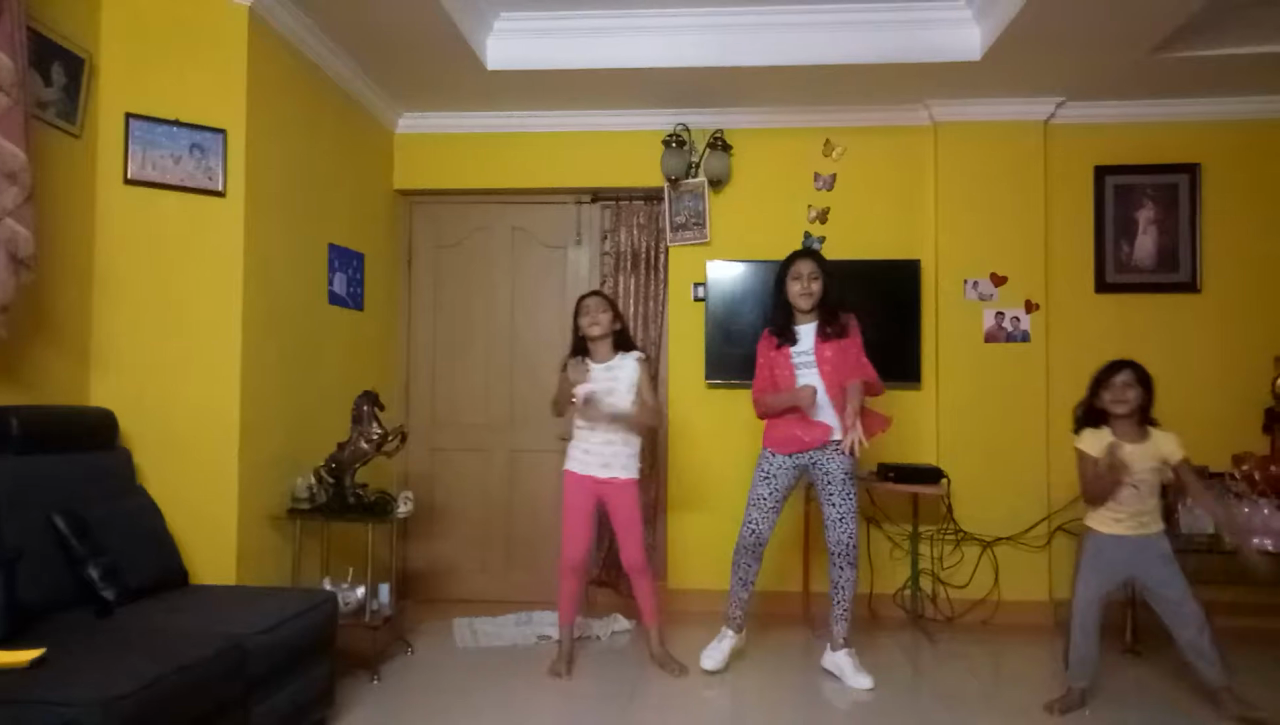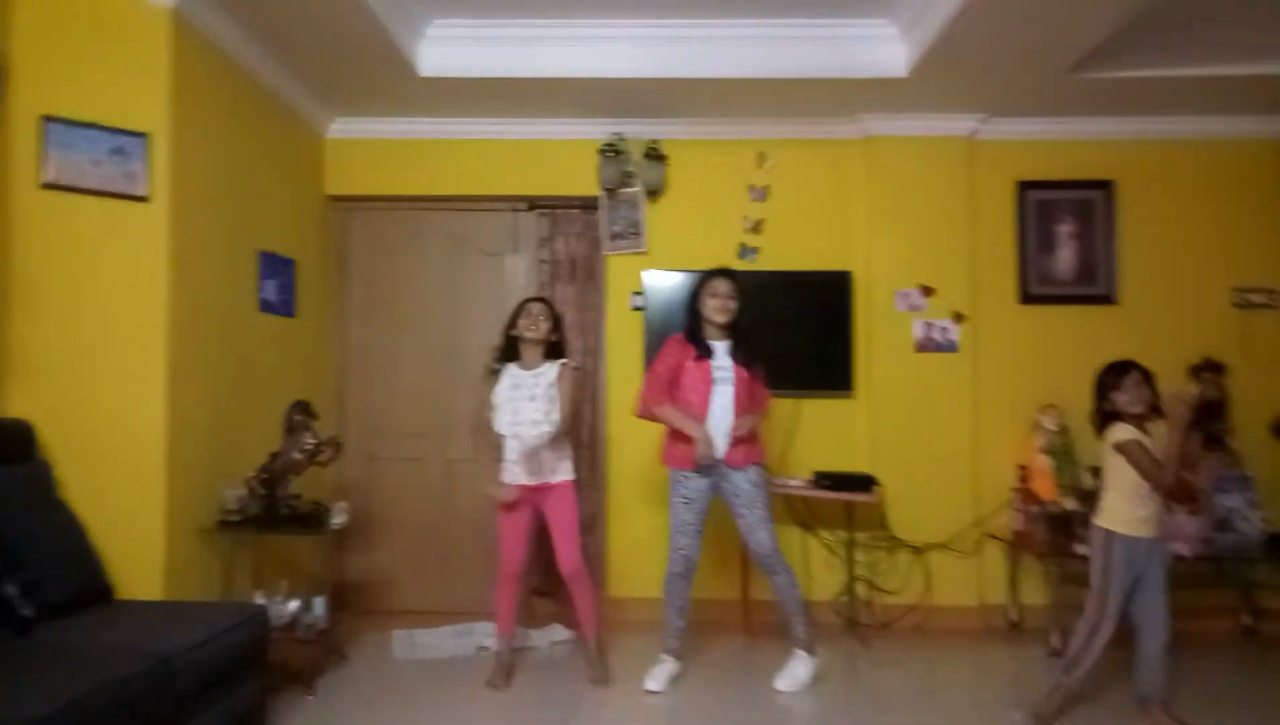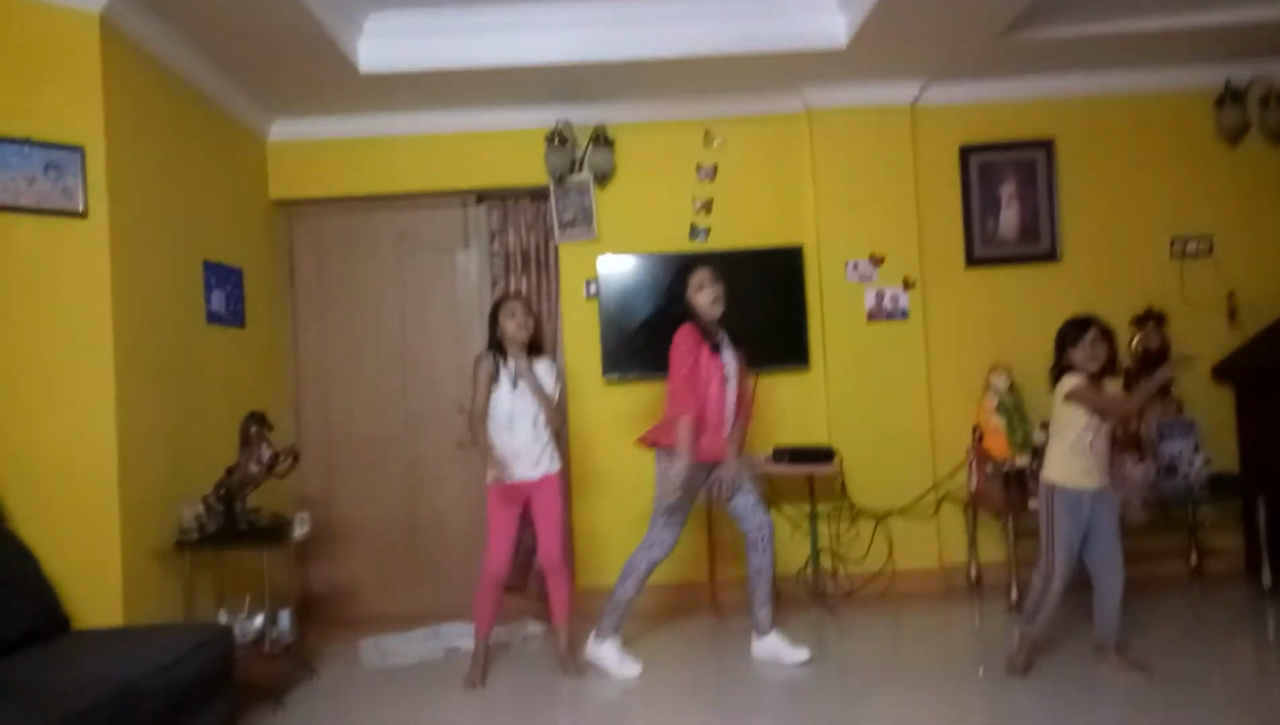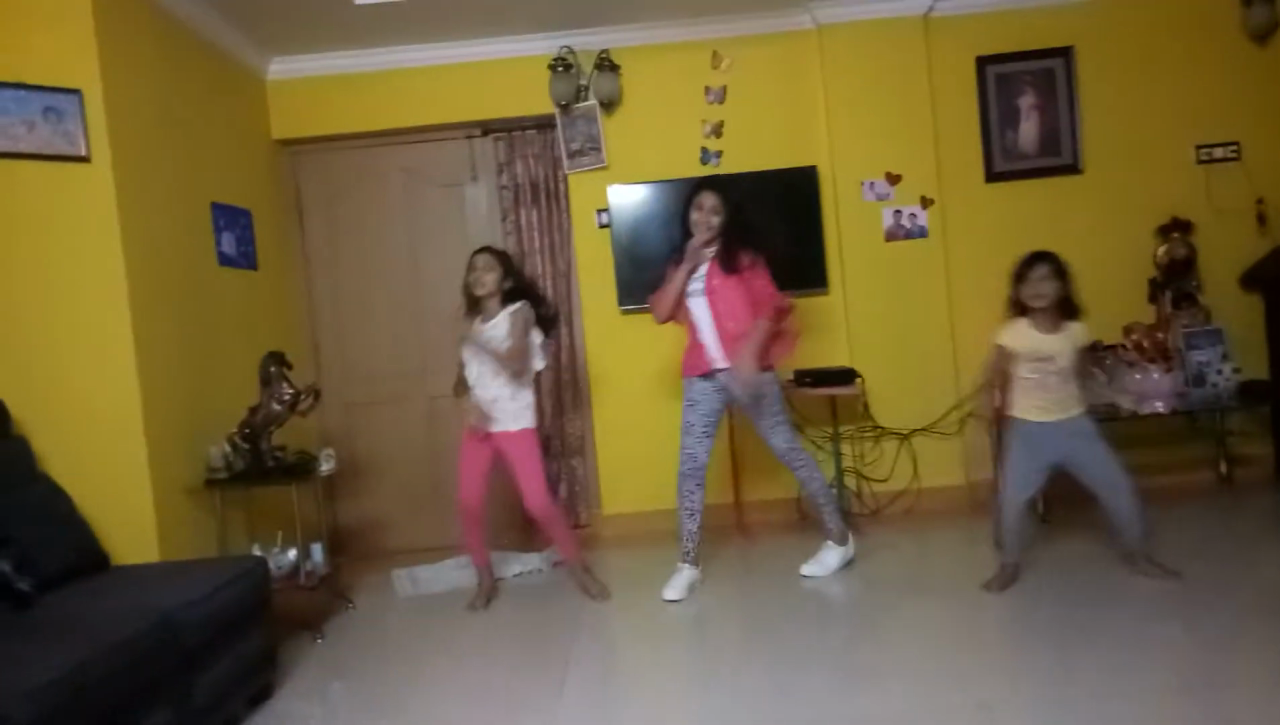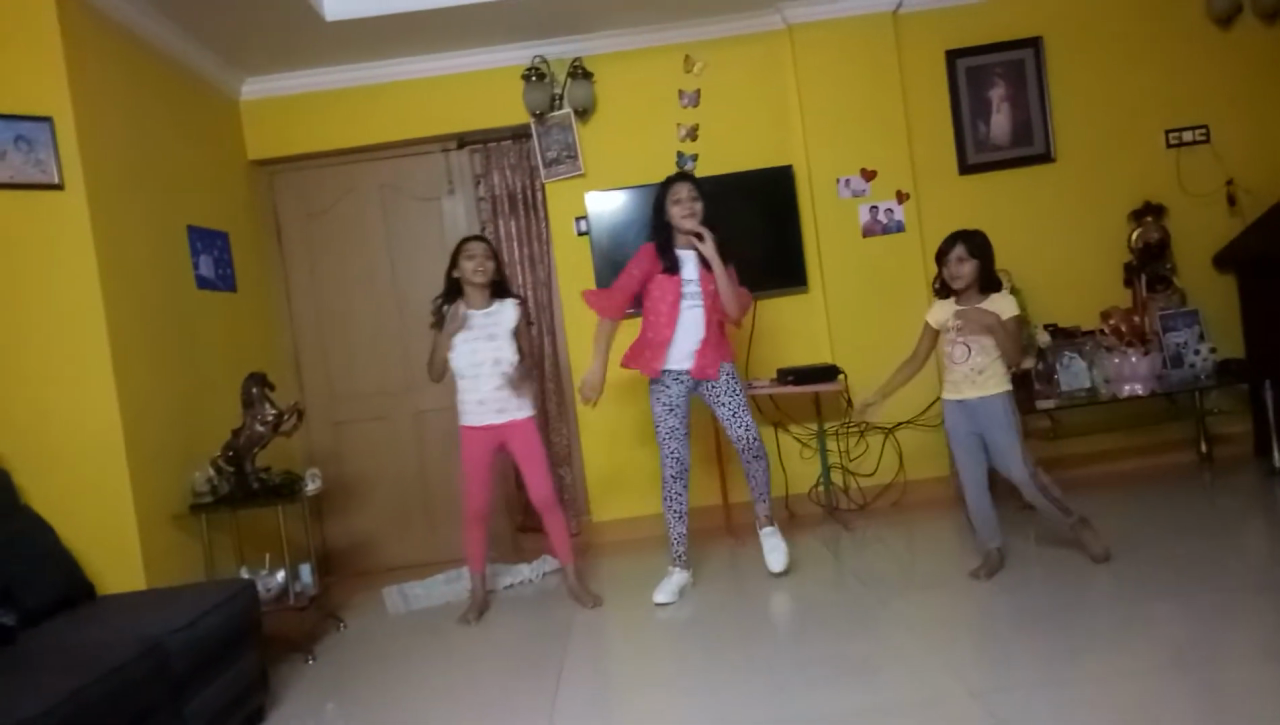
dt=0.4s
person 1, frame 1
left shoulder: (842, 326)
right shoulder: (771, 339)
left elbow: (856, 376)
right elbow: (761, 402)
left wrist: (853, 418)
right wrist: (793, 397)
left hip: (834, 447)
right hip: (782, 448)
left knee: (844, 544)
right knee: (752, 535)
left ankle: (838, 649)
right ankle: (732, 629)
person 1, frame 2
left shoulder: (744, 353)
right shoulder: (679, 347)
left elbow: (758, 404)
right elbow: (650, 401)
left wrist: (751, 421)
right wrist: (693, 429)
left hip: (741, 464)
right hip: (690, 466)
left knee: (765, 550)
right knee: (681, 559)
left ankle: (803, 648)
right ankle: (669, 656)
person 1, frame 3
left shoulder: (726, 343)
right shoulder: (688, 336)
left elbow: (739, 404)
right elbow: (682, 399)
left wrist: (732, 455)
right wrist: (680, 462)
left hip: (721, 457)
right hip: (685, 454)
left knee: (760, 529)
right knee: (659, 544)
left ankle: (764, 636)
right ankle: (604, 637)
person 1, frame 4
left shoulder: (741, 257)
right shoulder: (683, 263)
left elbow: (768, 308)
right elbow: (661, 312)
left wrist: (752, 359)
right wrist: (687, 265)
left hip: (748, 370)
right hip: (702, 376)
left knee: (789, 451)
right knee: (691, 466)
left ankle: (838, 538)
right ankle: (687, 565)
person 1, frame 5
left shoulder: (712, 255)
right shoulder: (651, 256)
left elbow: (736, 311)
right elbow: (612, 303)
left wrist: (713, 256)
right wrist: (598, 362)
left hip: (714, 366)
right hip: (666, 373)
left knee: (749, 441)
right knee: (674, 468)
left ankle: (766, 524)
right ankle: (679, 567)
person 2, frame 1
left shoulder: (635, 362)
right shoulder: (575, 366)
left elbow: (652, 417)
right elbow: (558, 409)
left wrist: (607, 414)
right wrist: (567, 389)
left hip: (622, 476)
right hip: (580, 472)
left knee: (636, 560)
right knee: (573, 558)
left ankle: (656, 645)
right ankle: (565, 645)
person 2, frame 2
left shoulder: (562, 370)
right shoulder: (502, 374)
left elbow: (565, 424)
right elbow: (492, 432)
left wrist: (542, 447)
right wrist: (497, 481)
left hip: (557, 480)
right hip: (515, 482)
left knee: (572, 566)
right knee: (510, 568)
left ankle: (593, 651)
right ankle: (504, 655)
person 2, frame 3
left shoulder: (545, 367)
right shoulder: (489, 364)
left elbow: (556, 424)
right elbow: (476, 418)
left wrist: (533, 382)
right wrist: (492, 461)
left hip: (546, 475)
right hip: (507, 477)
left knee: (553, 561)
right knee: (496, 566)
left ankle: (563, 645)
right ankle: (480, 651)
person 2, frame 4
left shoulder: (518, 314)
right shoulder: (471, 323)
left elbow: (516, 366)
right elbow: (461, 383)
left wrist: (479, 342)
right wrist: (468, 402)
left hip: (517, 425)
right hip: (480, 427)
left knee: (539, 505)
right knee: (468, 505)
left ankle: (579, 570)
right ankle: (485, 580)
person 2, frame 5
left shoulder: (511, 308)
right shoulder: (447, 314)
left elbow: (528, 356)
right elbow: (435, 374)
left wrist: (521, 373)
right wrist: (448, 335)
left hip: (518, 417)
right hip: (474, 424)
left knee: (544, 497)
right knee: (475, 508)
left ankle: (573, 579)
right ankle: (479, 591)
person 3, frame 1
left shoulder: (1164, 441)
right shoulder: (1091, 440)
left elbow: (1197, 490)
right elbow: (1093, 498)
left wrist: (1235, 532)
right wrist: (1108, 470)
left hip: (1150, 542)
right hip: (1103, 542)
left knee: (1188, 617)
right knee: (1083, 615)
left ankle: (1223, 691)
right ankle: (1077, 688)
person 3, frame 2
left shoulder: (1146, 434)
right shoulder: (1121, 435)
left elbow: (1174, 487)
right elbow: (1165, 483)
right wrist: (1177, 428)
left hip: (1150, 541)
right hip: (1117, 538)
left knee: (1155, 626)
right knee: (1101, 618)
right ankle: (1063, 687)
person 3, frame 3
left shoulder: (1099, 389)
right shoulder: (1071, 385)
right elbow: (1125, 410)
right wrist: (1161, 375)
left hip: (1099, 493)
right hip: (1064, 491)
left knee: (1111, 572)
right knee: (1056, 569)
left ankle: (1110, 646)
right ankle: (1028, 637)
person 3, frame 4
left shoulder: (1074, 330)
right shoulder: (1012, 334)
left elbow: (1078, 375)
right elbow: (1000, 384)
right wrist: (998, 427)
left hip: (1073, 423)
right hip: (1029, 427)
left knee: (1119, 487)
right knee: (1013, 498)
left ankle: (1138, 554)
right ankle: (1009, 563)
person 3, frame 5
left shoulder: (1002, 303)
right shoulder: (941, 310)
left elbow: (1014, 358)
right elbow: (916, 361)
left wrist: (994, 324)
right wrist: (879, 395)
left hip: (995, 400)
right hip: (956, 406)
left knee: (1020, 472)
right knee: (972, 483)
left ankle: (1076, 523)
right ankle: (992, 550)
